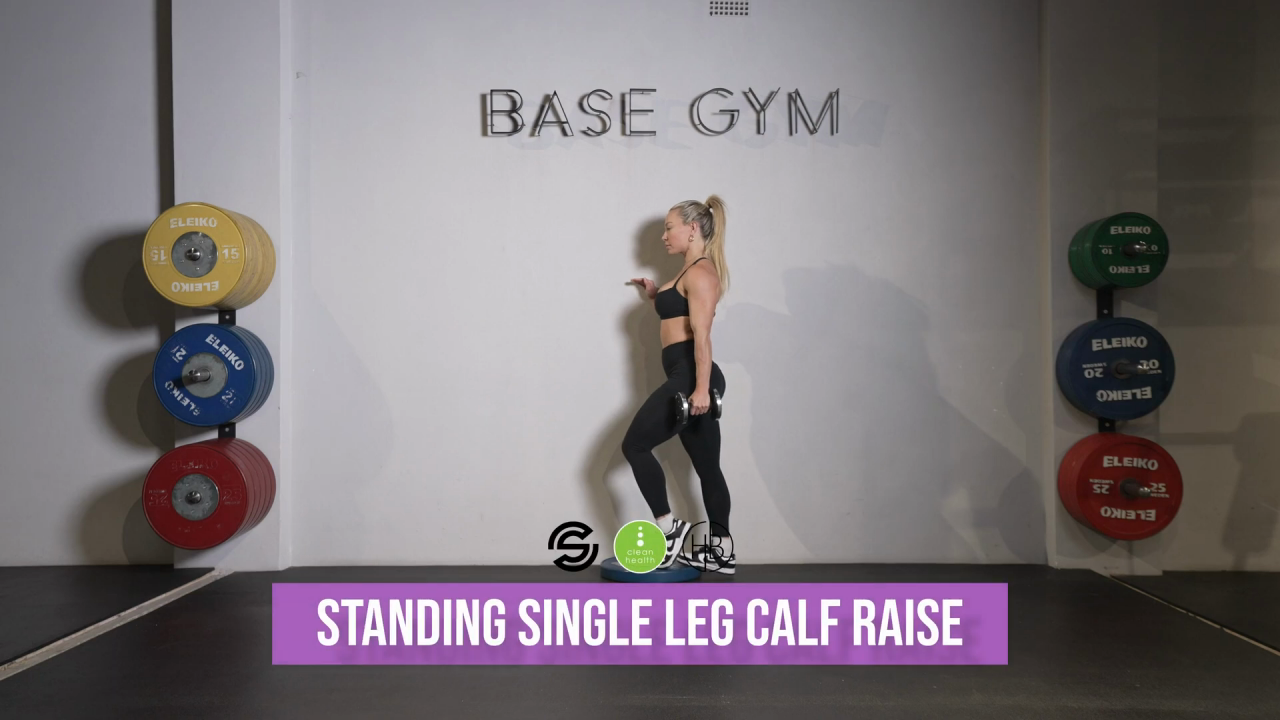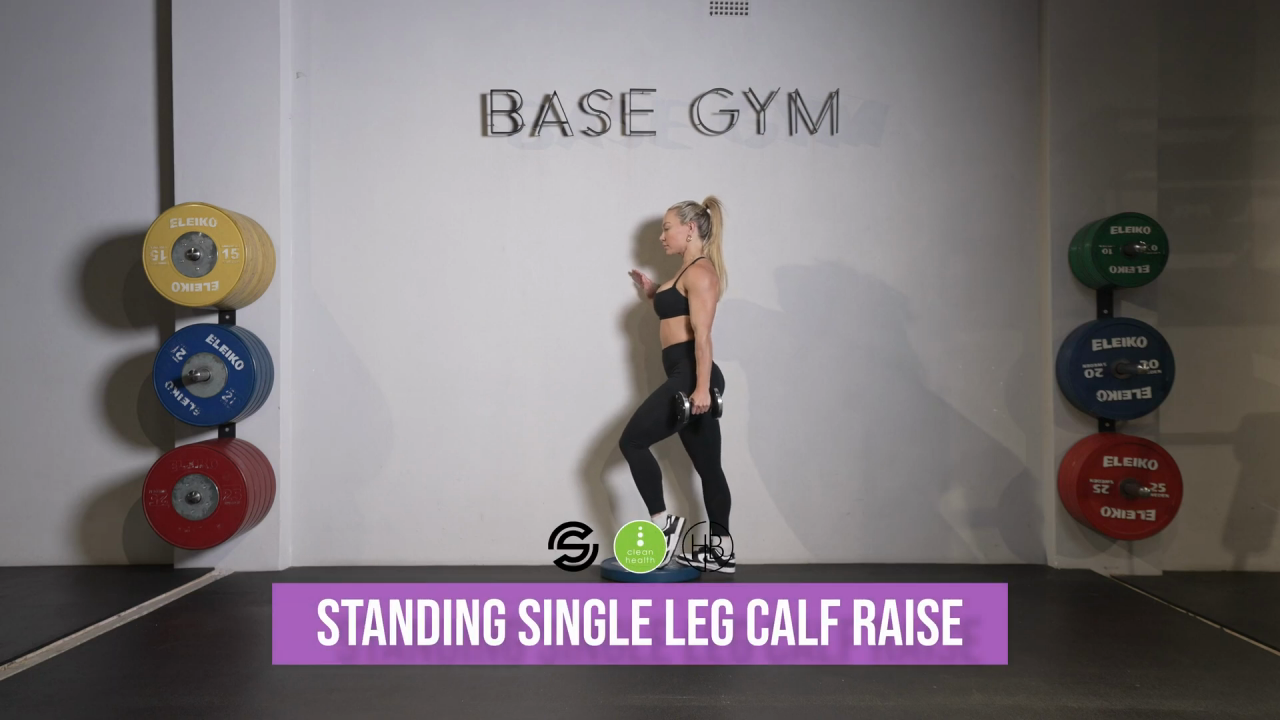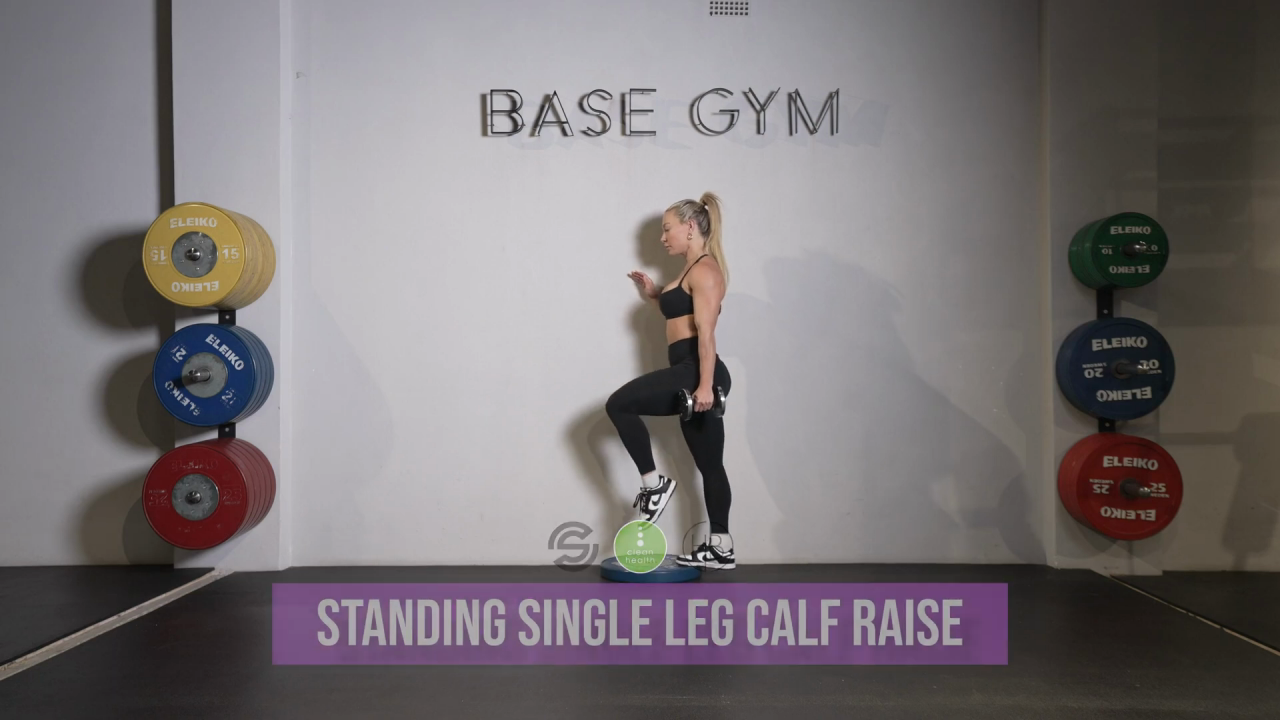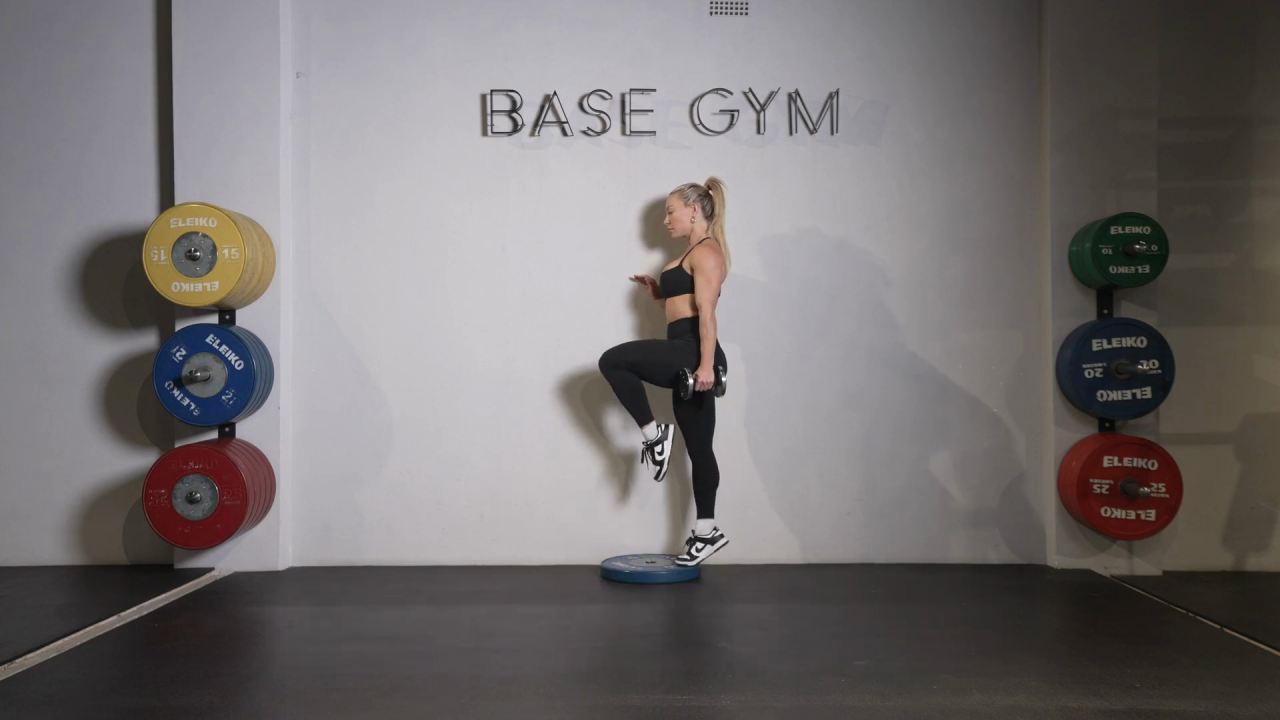
dt=1s
person 1, frame 1
left shoulder: (700, 272)
right shoulder: (692, 272)
left elbow: (701, 335)
left wrist: (702, 388)
right wrist: (658, 296)
left hip: (690, 376)
right hip: (689, 378)
left knee: (634, 445)
right knee: (706, 466)
left ankle: (669, 528)
right ankle: (721, 551)
person 1, frame 2
left shoulder: (700, 271)
right shoulder: (690, 272)
left elbow: (702, 334)
left wrist: (703, 386)
right wrist: (655, 293)
left hip: (691, 376)
right hip: (689, 378)
left knee: (632, 441)
right knee: (707, 466)
left ankle: (663, 523)
right ankle: (720, 550)
person 1, frame 3
left shoulder: (705, 270)
right shoulder: (694, 270)
left elbow: (706, 332)
left wrist: (705, 384)
right wrist: (656, 294)
left hip: (696, 372)
right hip: (691, 373)
left knee: (619, 405)
right knee: (709, 464)
left ankle: (653, 482)
right ankle: (721, 548)
person 1, frame 4
left shoulder: (706, 252)
right shoulder: (694, 253)
left elbow: (707, 312)
left wrist: (706, 364)
right wrist: (659, 291)
left hip: (692, 353)
right hip: (686, 357)
left knee: (613, 360)
right knee: (698, 448)
left ankle: (654, 435)
right ankle: (706, 532)
